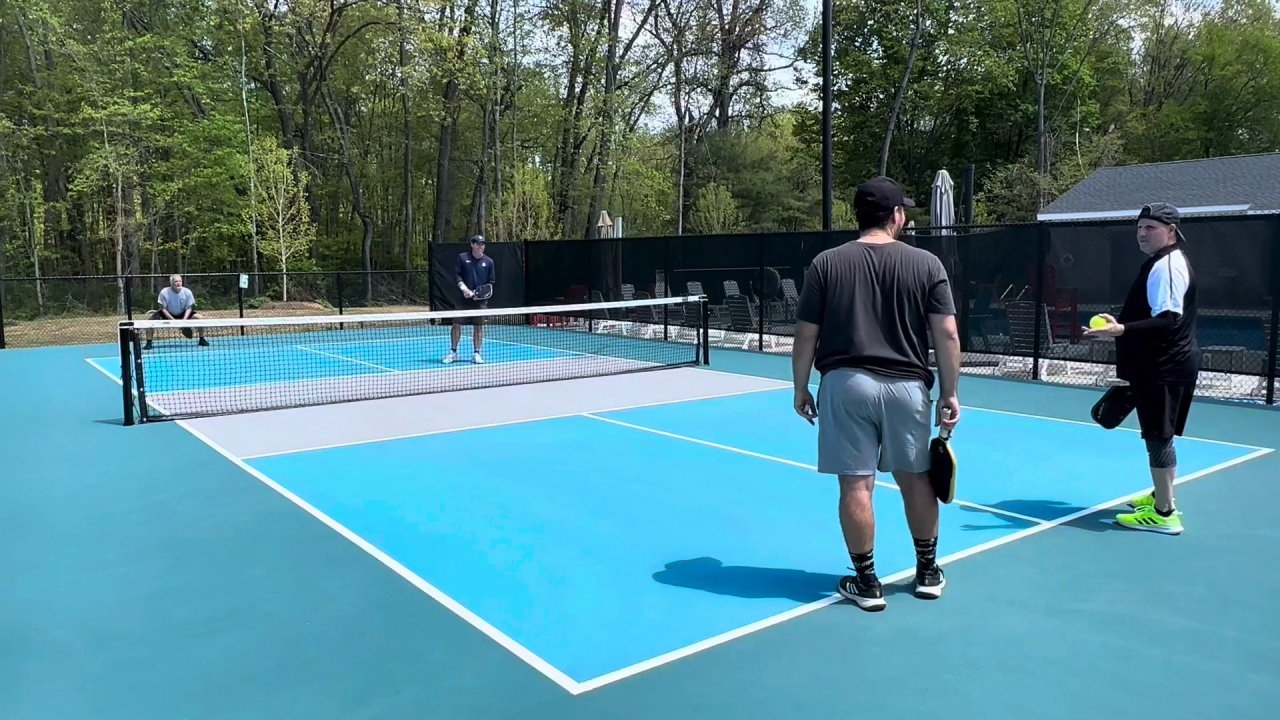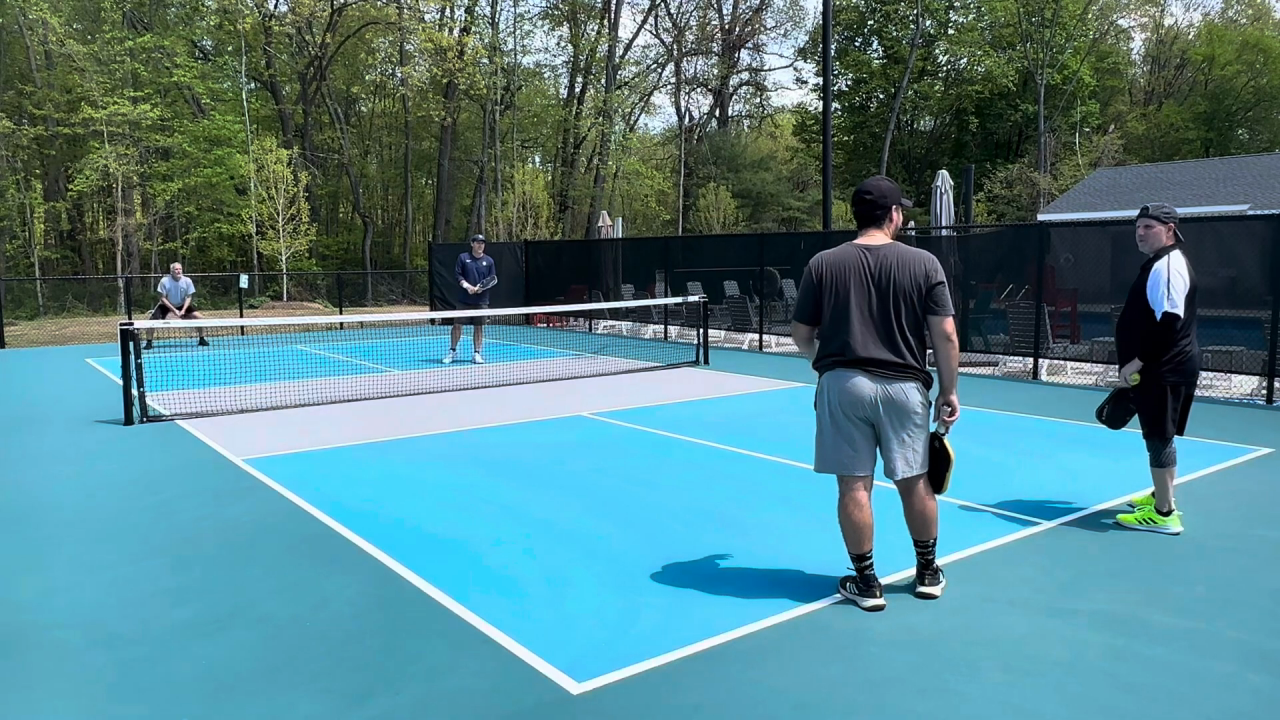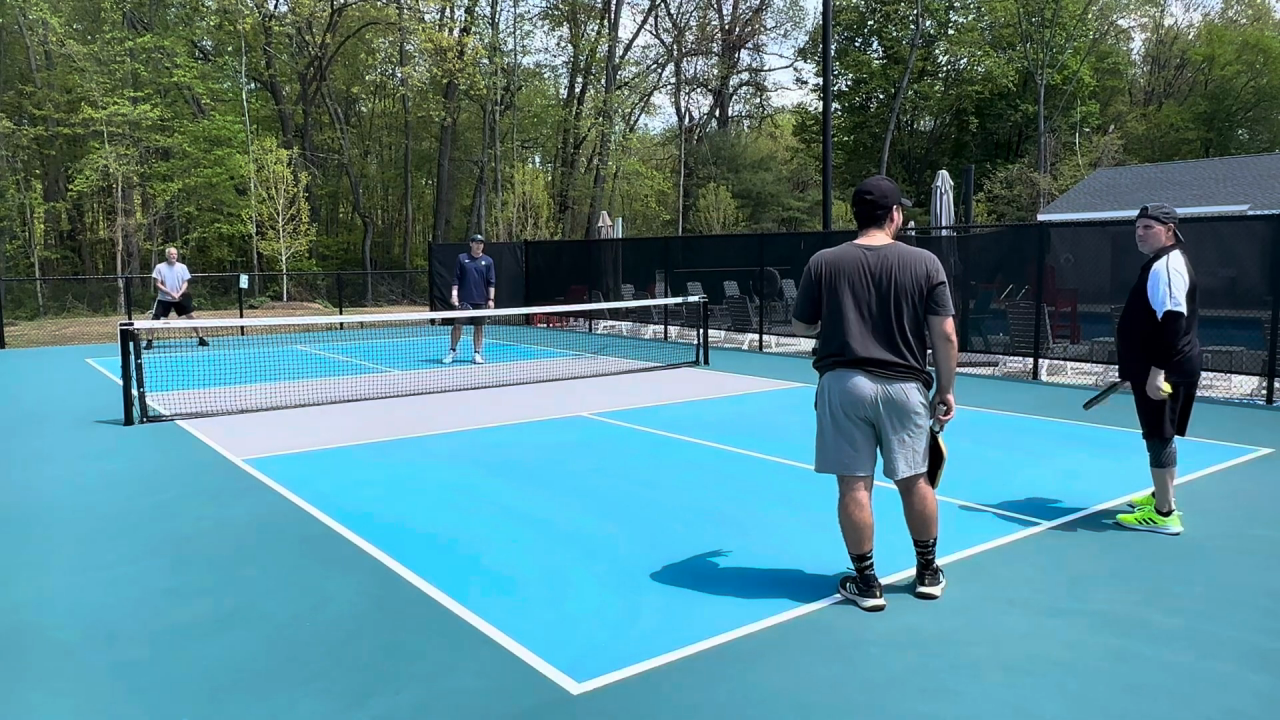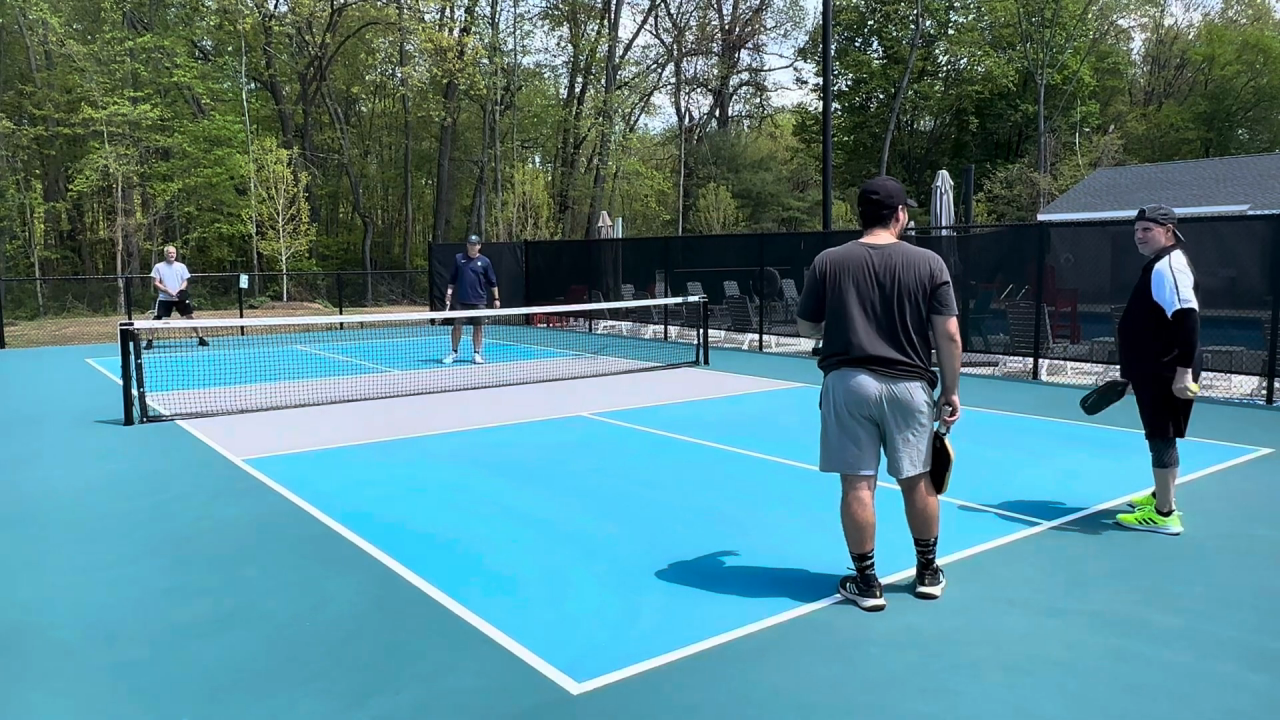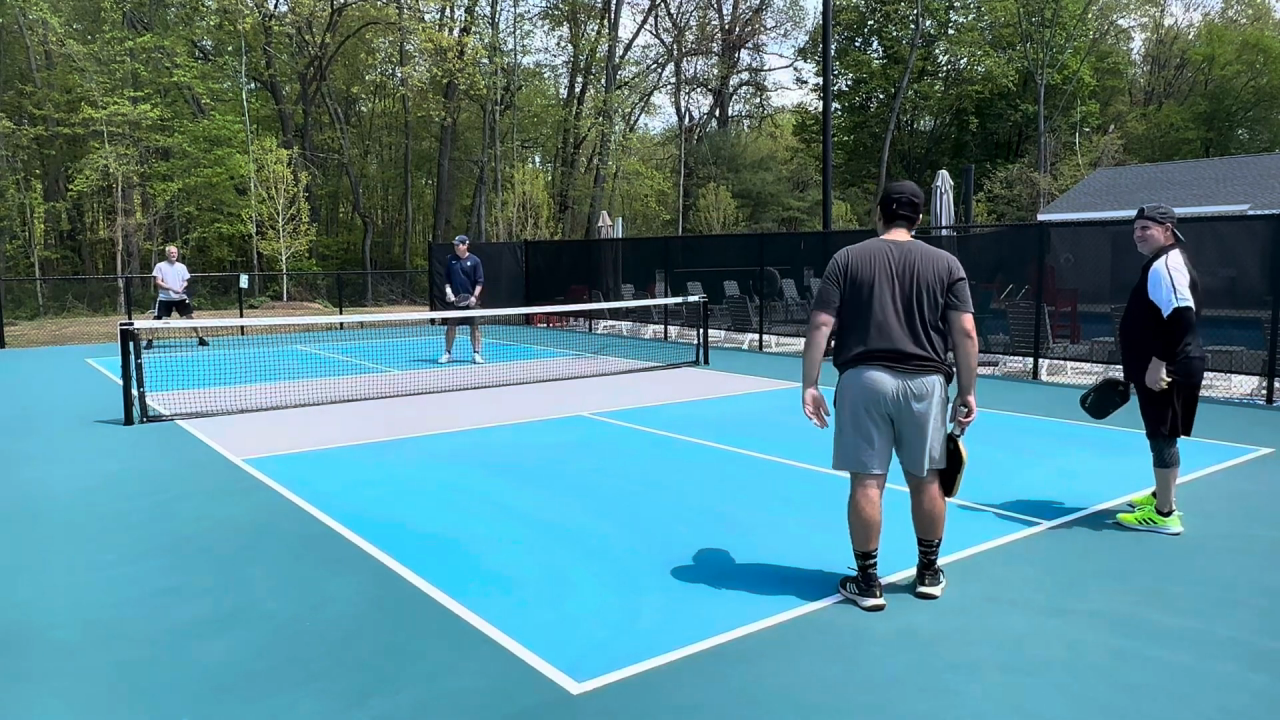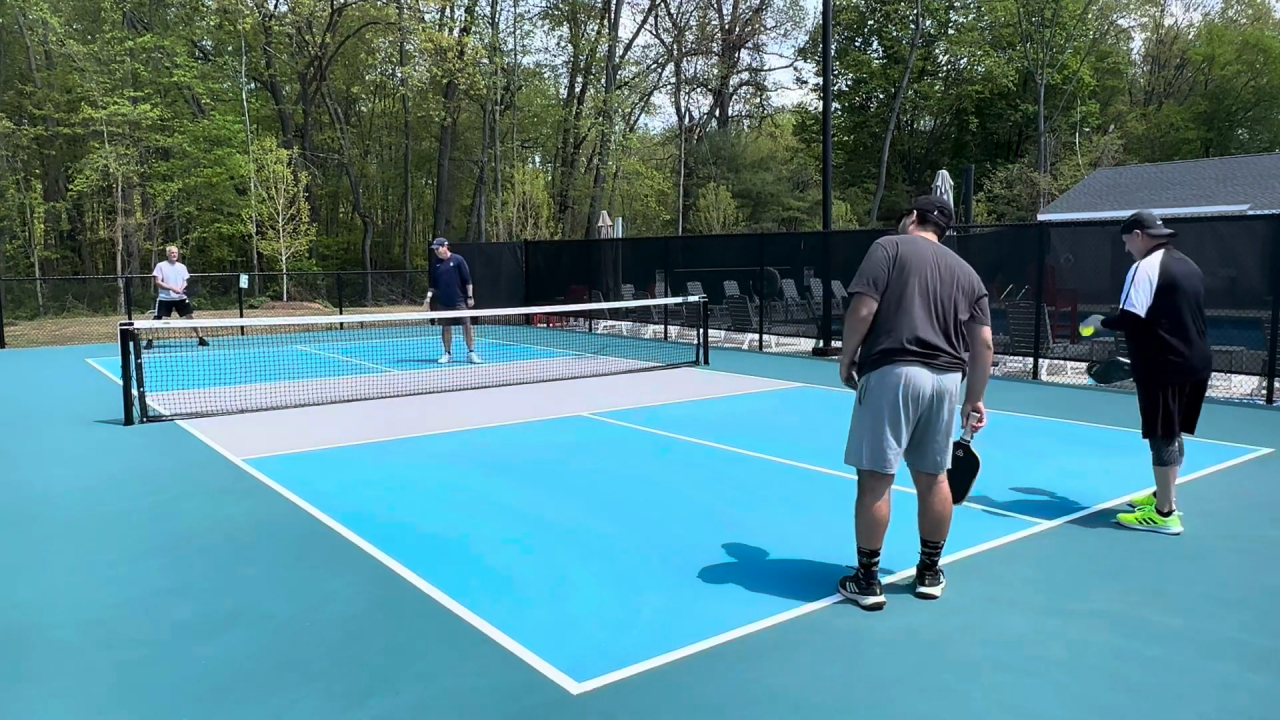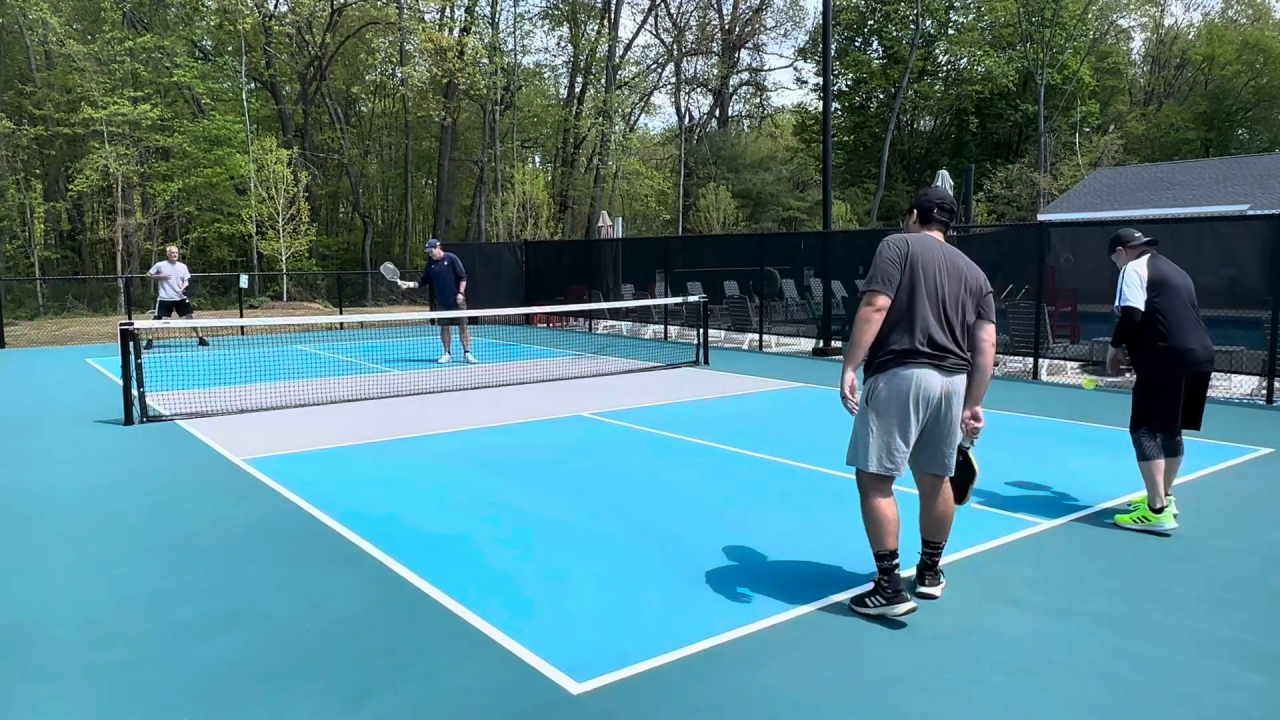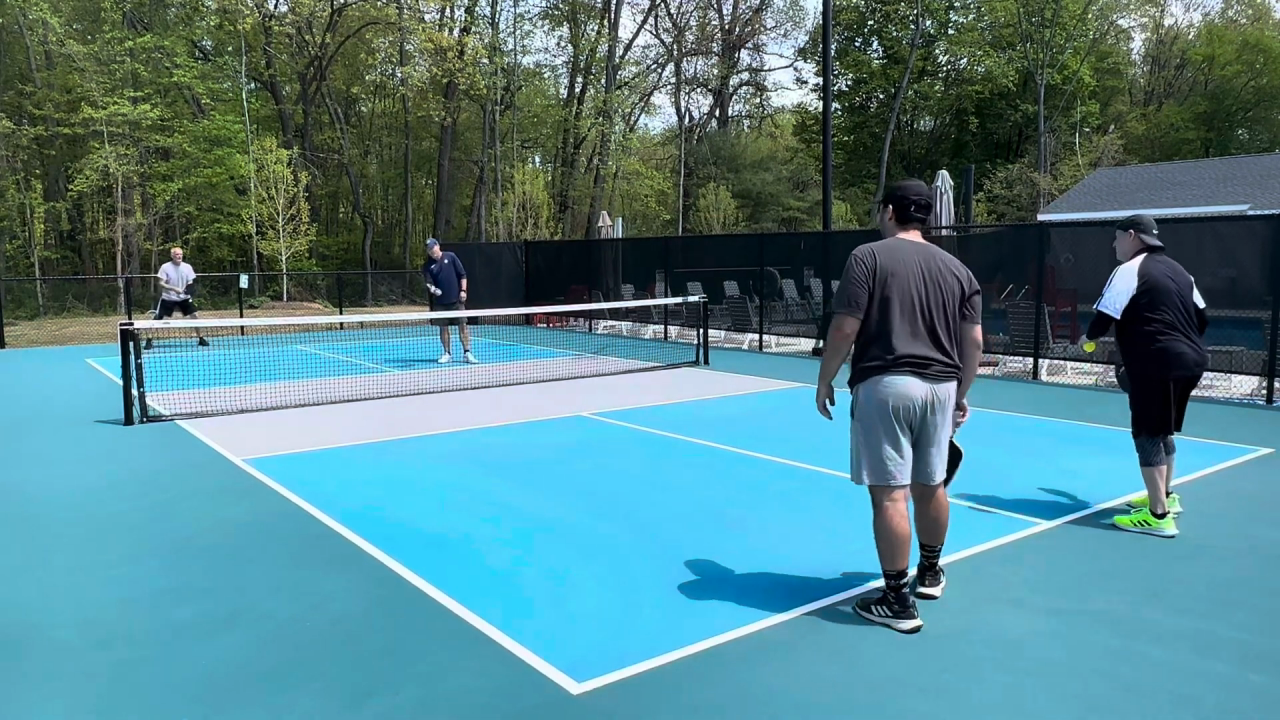
dt=0.4s
person 1, frame 1
left shoulder: (826, 263)
right shoulder: (926, 264)
left elbow: (806, 335)
right elbow: (946, 335)
left wrist: (800, 388)
right wrist: (950, 393)
left hip: (847, 383)
right hip: (906, 385)
left knee: (856, 485)
right knee: (915, 479)
left ankle: (866, 582)
right ankle: (928, 572)
person 1, frame 2
left shoulder: (823, 264)
right shoulder: (923, 263)
left elbow: (801, 335)
right elbow: (945, 336)
left wrist: (820, 355)
right wrist: (949, 391)
left hip: (844, 384)
right hip: (903, 387)
left knee: (854, 485)
right knee: (915, 481)
left ankle: (865, 583)
right ankle: (928, 573)
person 1, frame 3
left shoulder: (824, 263)
right shoulder: (925, 263)
left elbow: (802, 326)
right elbow: (945, 336)
right wrist: (946, 390)
left hip: (844, 384)
right hip: (904, 387)
left knee: (854, 485)
right knee: (915, 481)
left ankle: (866, 582)
right ankle: (928, 573)
person 1, frame 4
left shoulder: (828, 262)
right shoulder: (928, 263)
left elbow: (807, 326)
right elbow: (949, 335)
right wrist: (950, 391)
left hip: (849, 383)
right hip: (908, 385)
left knee: (857, 484)
right knee: (918, 480)
left ankle: (866, 582)
right ankle: (927, 573)
person 1, frame 5
left shoulder: (847, 259)
right shoulder: (945, 263)
left elbow: (821, 324)
right elbow: (965, 333)
left wrist: (810, 385)
right wrist: (967, 391)
left hip: (864, 380)
right hip: (923, 382)
left knee: (867, 482)
right knee: (926, 480)
left ankle: (867, 581)
right ankle: (928, 572)
person 1, frame 6
left shoulder: (889, 247)
right shoulder: (966, 272)
left elbow: (862, 310)
right elbow: (982, 344)
left wrist: (846, 359)
right wrist: (974, 399)
left hip: (892, 374)
right hip: (944, 379)
left knee: (875, 478)
right knee: (933, 478)
left ankle: (867, 580)
right ankle: (929, 572)
person 1, frame 7
left shoulder: (897, 246)
right shoulder: (973, 271)
left elbow: (875, 307)
right elbow: (985, 346)
left wrist: (849, 368)
right wrist: (972, 404)
left hip: (900, 377)
right hip: (950, 381)
left knee: (874, 479)
right knee: (936, 480)
left ankle: (890, 587)
right ankle: (929, 572)
person 1, frame 8
left shoulder: (868, 257)
right shoulder: (956, 268)
left elbow: (845, 329)
right elbow: (973, 342)
left wrist: (824, 382)
right wrist: (961, 394)
left hip: (884, 387)
right hip: (938, 387)
left knee: (889, 494)
right knee: (930, 485)
left ankle: (898, 601)
right ankle: (929, 573)
person 2, frame 1
left shoulder: (1168, 266)
right shoulder: (1161, 264)
left elbow: (1167, 320)
left wrist: (1119, 330)
left hip: (1164, 369)
right hip: (1159, 367)
left knee: (1158, 437)
right knee: (1159, 435)
left ankle: (1164, 513)
right ankle: (1161, 497)
person 2, frame 2
left shoulder: (1167, 266)
right shoulder: (1160, 263)
left elbow: (1170, 323)
left wrist: (1136, 361)
right wrist: (1139, 363)
left hip: (1164, 369)
right hip: (1160, 368)
left knee: (1159, 436)
right knee: (1160, 435)
left ankle: (1164, 513)
right ankle: (1161, 496)
person 2, frame 3
left shoulder: (1166, 266)
right shoulder: (1161, 263)
left elbow: (1173, 322)
left wrist: (1156, 371)
right wrist: (1153, 369)
left hip: (1163, 371)
right hip: (1160, 368)
left knee: (1158, 436)
right knee: (1160, 435)
left ankle: (1164, 513)
right ankle: (1161, 497)
person 2, frame 4
left shoulder: (1168, 267)
right shoulder: (1161, 265)
left elbow: (1187, 319)
left wrist: (1184, 370)
left hip: (1165, 371)
right hip: (1156, 369)
left knee: (1161, 437)
right knee: (1161, 435)
left ankle: (1164, 514)
right ankle: (1161, 496)
person 2, frame 5
left shoulder: (1165, 265)
right shoulder: (1161, 264)
left elbow: (1182, 318)
left wrist: (1158, 362)
right wrist: (1147, 364)
left hip: (1164, 370)
right hip: (1166, 367)
left knee: (1162, 436)
right knee: (1162, 435)
left ankle: (1164, 514)
right ankle: (1161, 497)
person 2, frame 6
left shoulder: (1146, 267)
right shoulder: (1187, 265)
left elbow: (1130, 318)
left wrist: (1101, 322)
left hip: (1165, 366)
right hip: (1193, 362)
left knee: (1161, 436)
right knee: (1172, 434)
left ankle: (1164, 513)
right ankle: (1163, 495)
person 2, frame 7
left shoulder: (1135, 269)
right shoulder: (1174, 271)
left elbow: (1131, 315)
left wrist: (1114, 347)
right wrist: (1129, 347)
left hip: (1166, 361)
right hip: (1196, 358)
left knee: (1145, 430)
right knee: (1170, 430)
left ankle: (1157, 510)
right ankle: (1163, 497)
person 2, frame 8
left shoulder: (1129, 270)
right shoulder: (1178, 270)
left elbow: (1104, 318)
right elbow: (1202, 318)
left wrist: (1088, 335)
left hip: (1156, 366)
right hip: (1189, 361)
left knee: (1147, 434)
right knee: (1161, 431)
left ankle: (1159, 515)
right ankle: (1165, 497)
